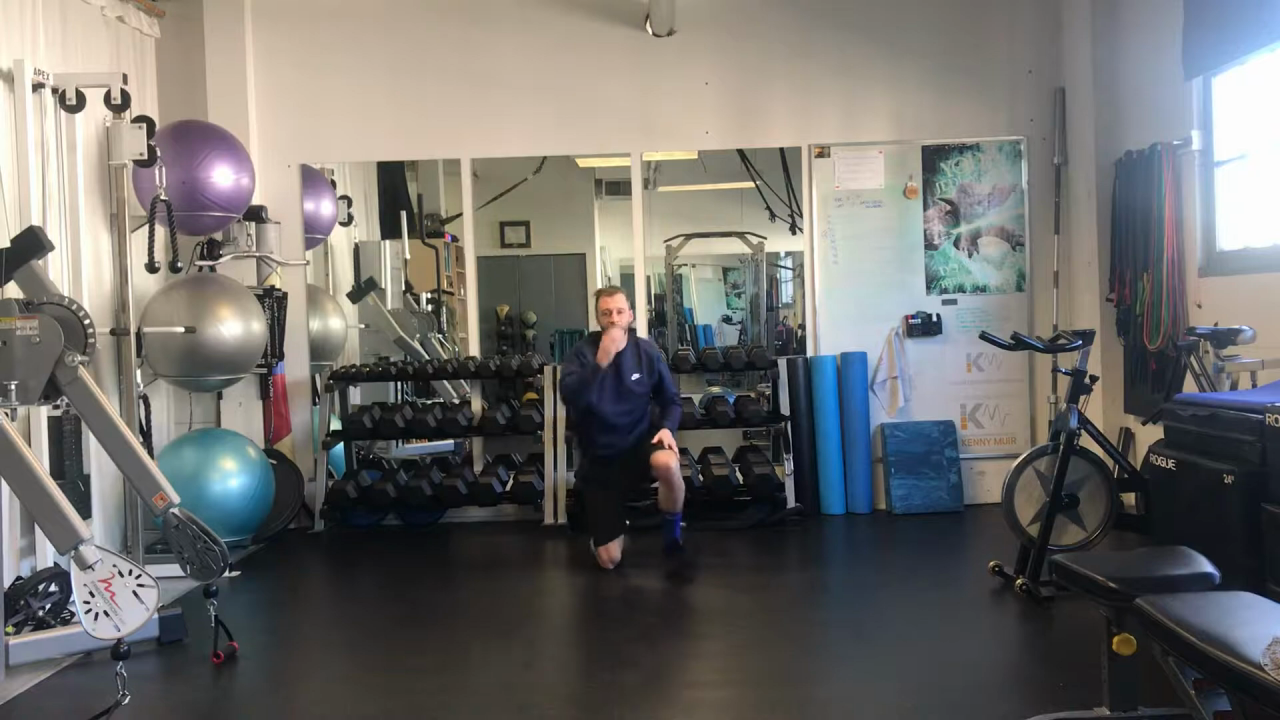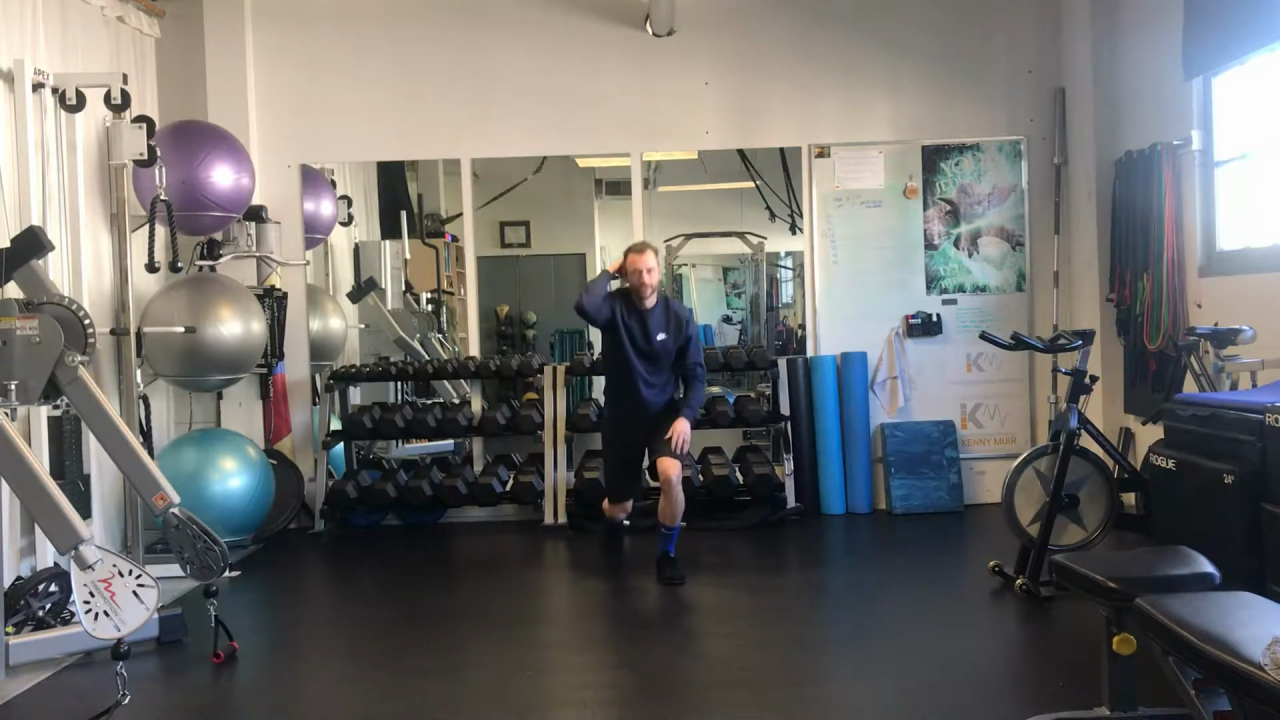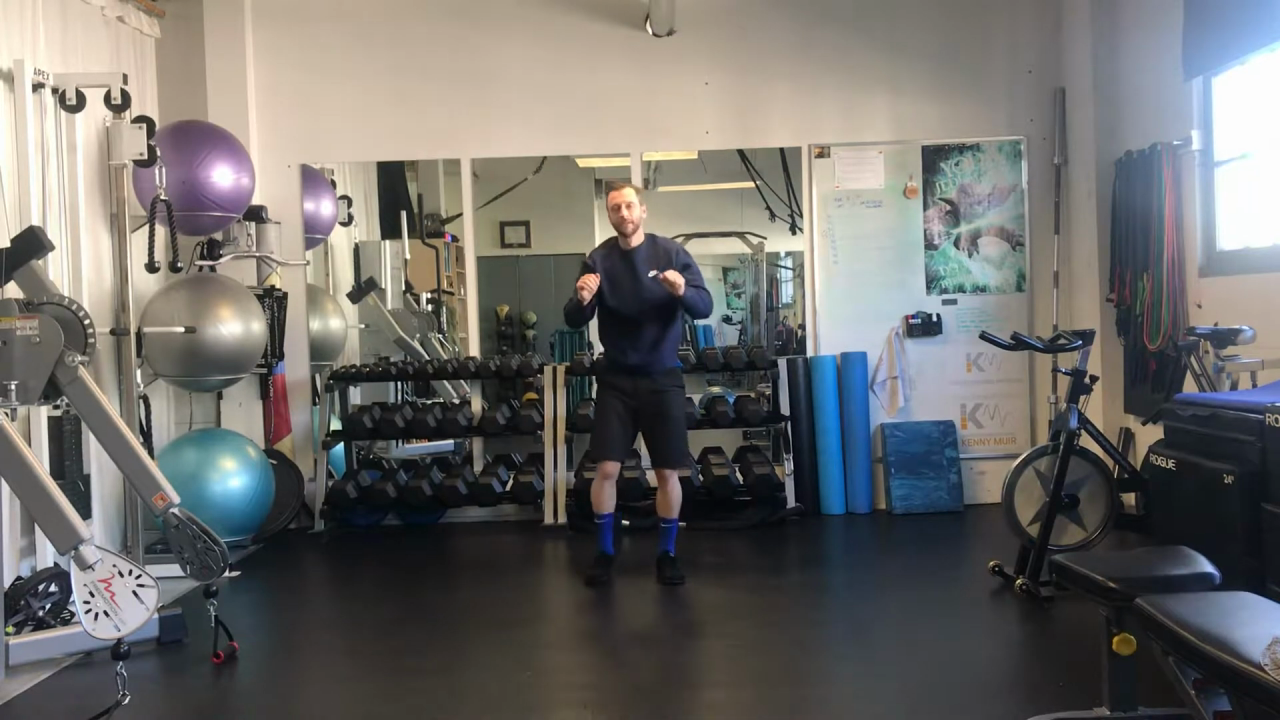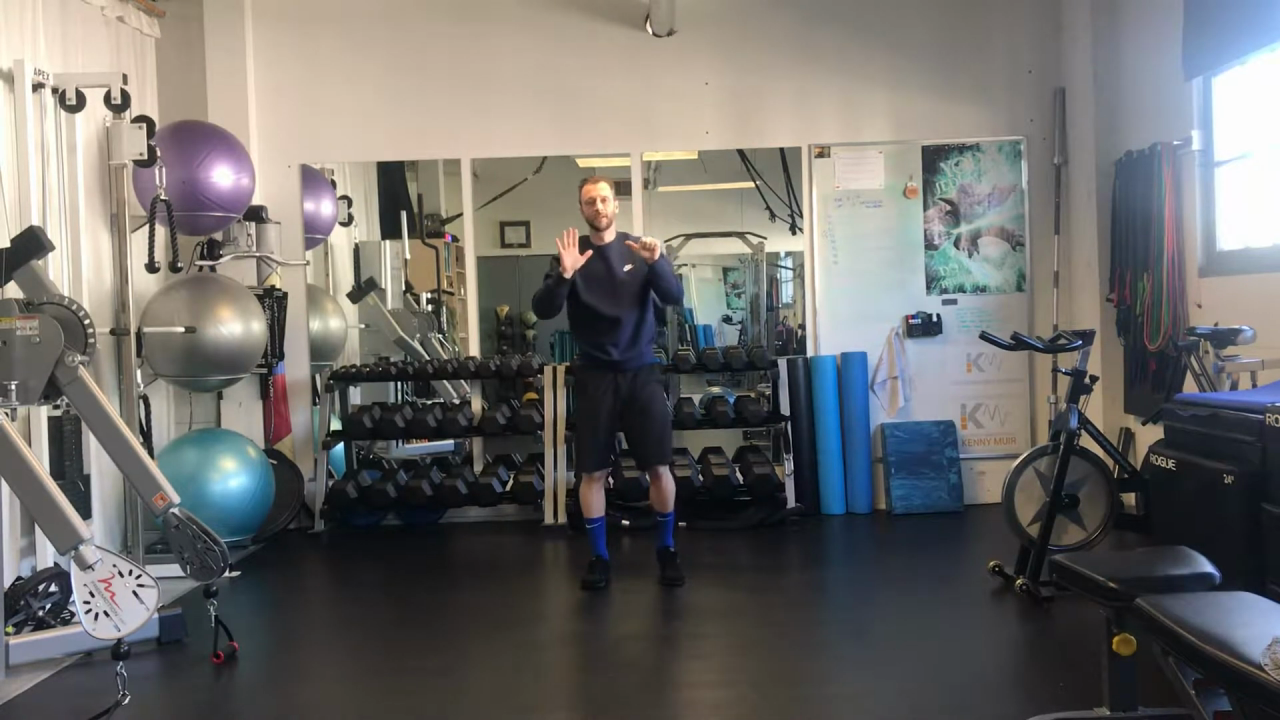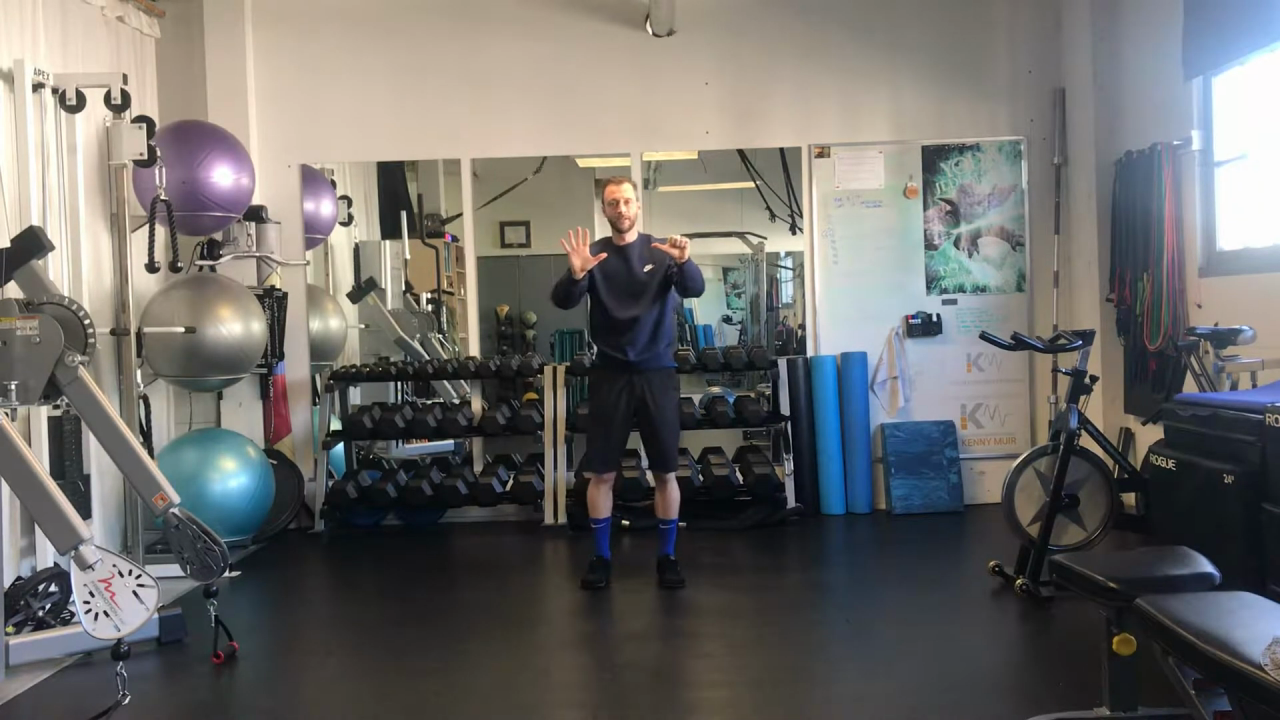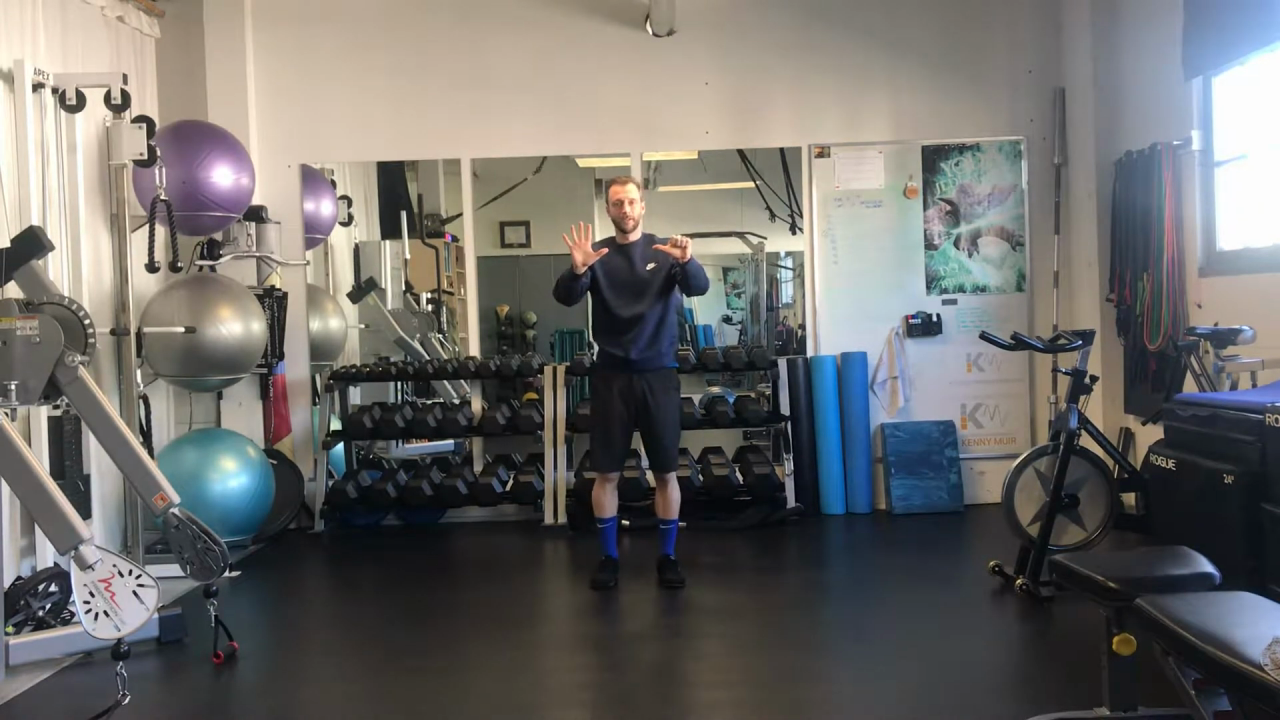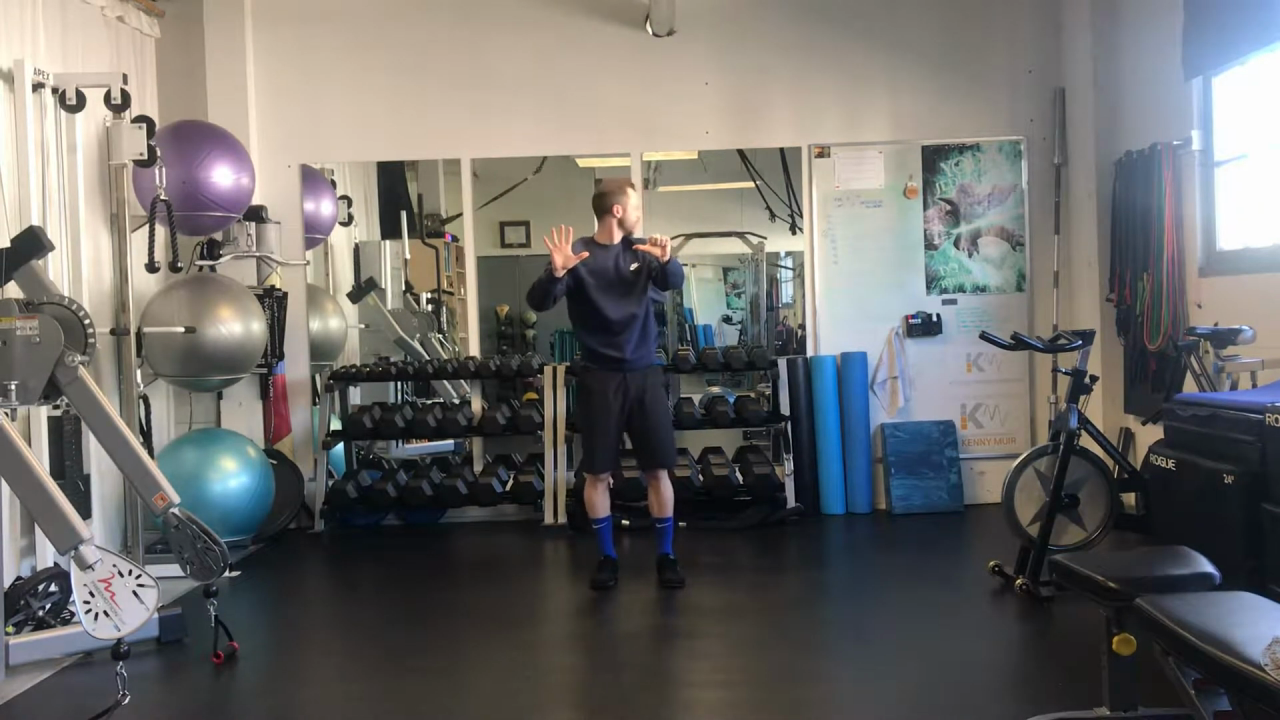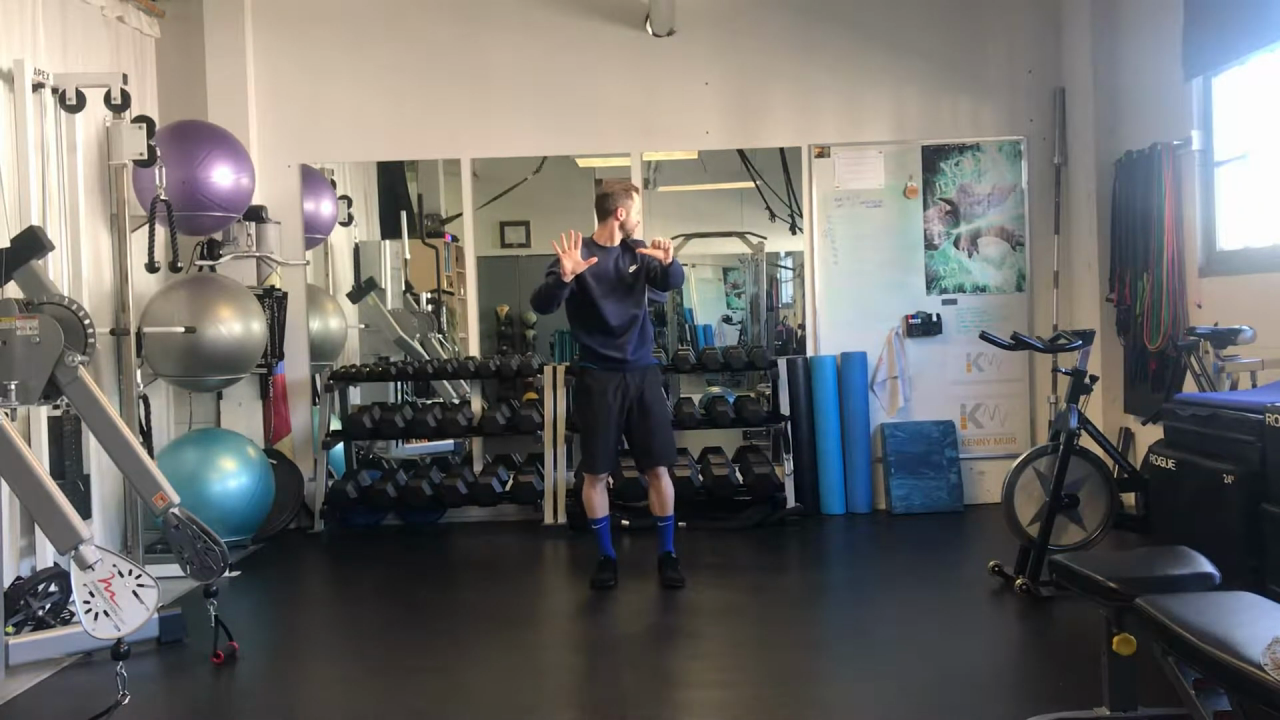
dt=0.5s
person 1, frame 1
left shoulder: (649, 352)
right shoulder: (583, 353)
left elbow: (671, 399)
right elbow: (570, 398)
left wrist: (667, 427)
right wrist: (599, 364)
left hip: (640, 441)
right hip: (601, 456)
left knee: (668, 464)
right knee: (609, 560)
left ankle: (673, 537)
right ankle: (607, 525)
person 1, frame 2
left shoulder: (678, 315)
right shoulder: (613, 306)
left elbow: (695, 374)
right elbow: (585, 306)
left wrist: (685, 416)
right wrist: (608, 274)
left hip: (663, 413)
right hip: (621, 416)
left knee: (670, 476)
right knee: (619, 509)
left ankle: (667, 555)
right ankle: (612, 513)
person 1, frame 3
left shoulder: (671, 252)
right shoulder: (598, 260)
left elbow: (705, 307)
right elbow: (574, 321)
left wrist: (682, 290)
right wrist: (581, 300)
left hip: (663, 377)
right hip: (617, 379)
left knee: (668, 472)
right knee: (606, 468)
left ankle: (667, 555)
right ankle: (605, 552)
person 1, frame 4
left shoulder: (640, 248)
right shoulder: (573, 253)
left elbow: (674, 297)
right elbow: (543, 310)
left wrist: (656, 264)
right wrist: (564, 275)
left hip: (642, 371)
right hip: (595, 376)
left knee: (658, 467)
right knee: (592, 472)
left ankle: (667, 549)
right ankle: (599, 557)
person 1, frame 5
left shoulder: (662, 250)
right shoulder: (594, 253)
left elbow: (694, 289)
right elbow: (562, 301)
left wrist: (684, 262)
right wrist: (575, 274)
left hip: (656, 373)
right hip: (610, 375)
left knee: (665, 472)
right knee: (601, 473)
left ankle: (667, 557)
right ankle: (601, 558)
person 1, frame 6
left shoulder: (664, 250)
right shoulder: (598, 254)
left elbow: (699, 287)
right elbow: (565, 297)
left wrist: (686, 261)
right wrist: (577, 268)
left hip: (658, 374)
right hip: (611, 376)
left knee: (666, 473)
right knee: (606, 473)
left ankle: (668, 556)
right ankle: (608, 557)
person 1, frame 7
left shoulder: (639, 250)
right shoulder: (578, 254)
left elbow: (672, 283)
right elbow: (538, 302)
left wrist: (665, 259)
right wrist: (556, 272)
left hip: (645, 373)
right hip: (600, 377)
left knee: (657, 470)
right knee: (597, 472)
left ankle: (666, 556)
right ankle: (607, 557)
person 1, frame 8
left shoulder: (637, 252)
right shoulder: (577, 254)
left elbow: (671, 284)
right elbow: (541, 305)
left wrist: (668, 261)
right wrist: (564, 277)
left hip: (643, 372)
right hip: (598, 377)
left knee: (658, 468)
right knee: (596, 473)
left ankle: (667, 554)
right ankle: (606, 557)
